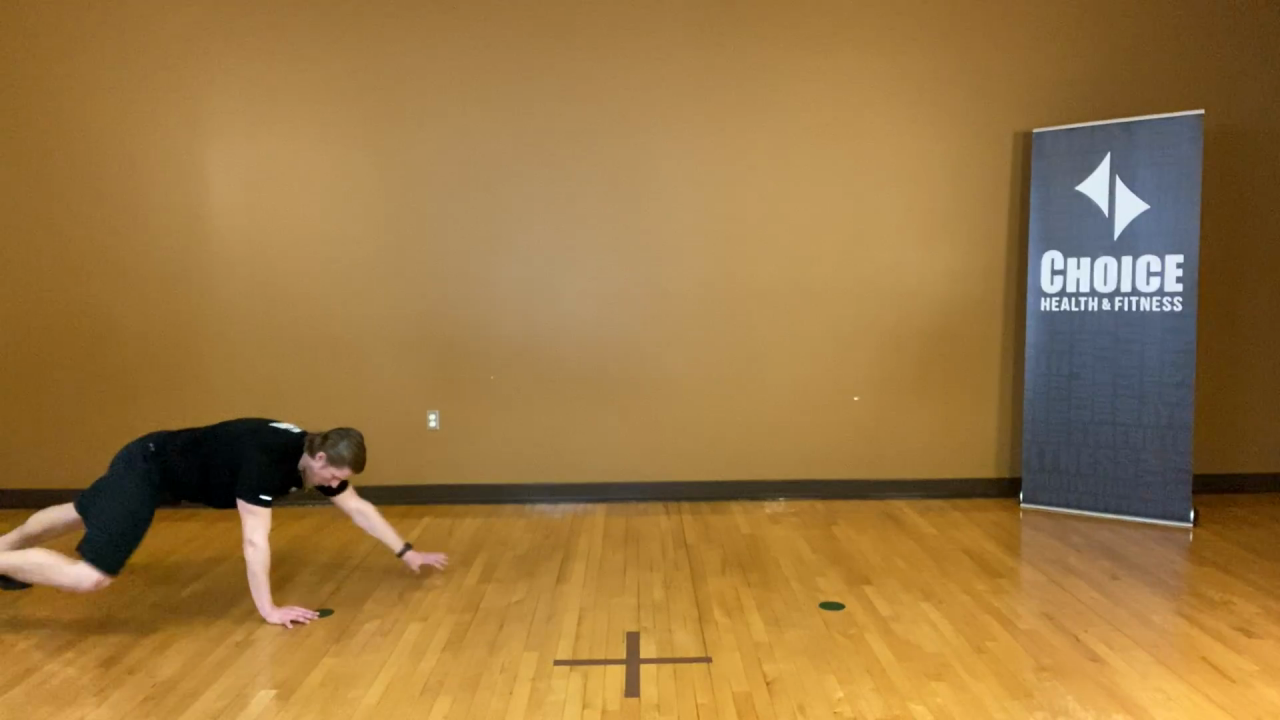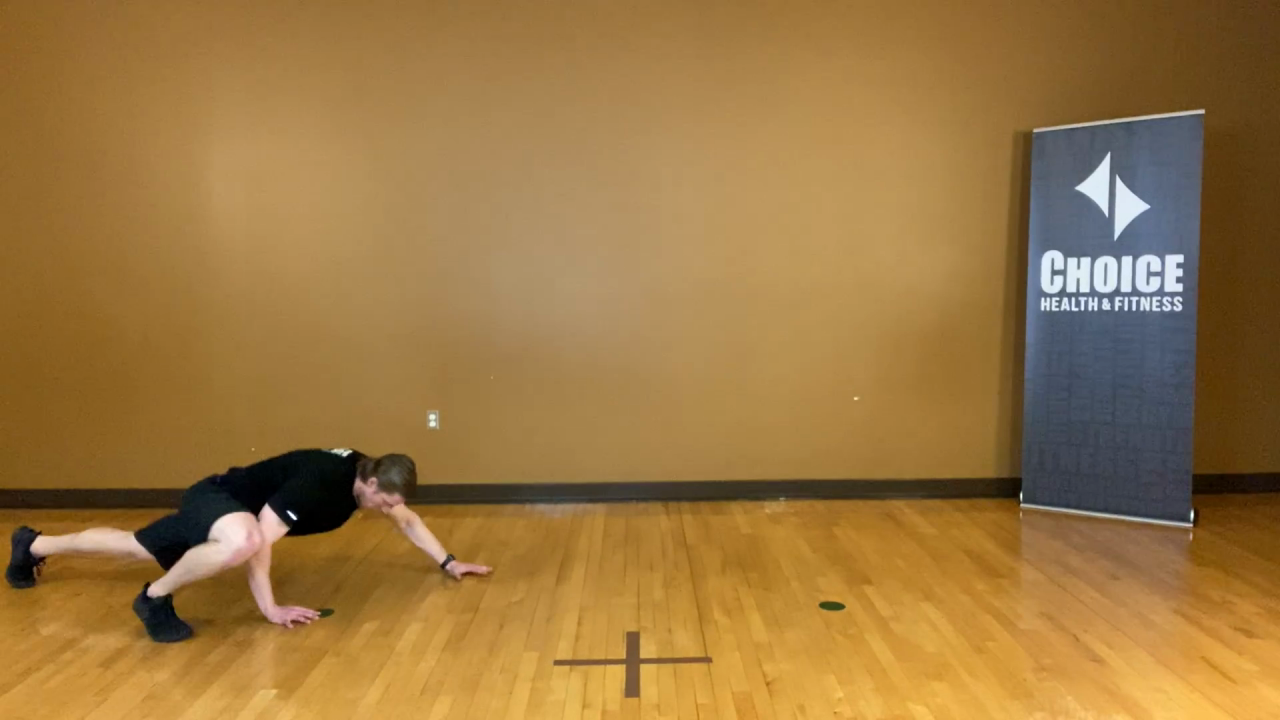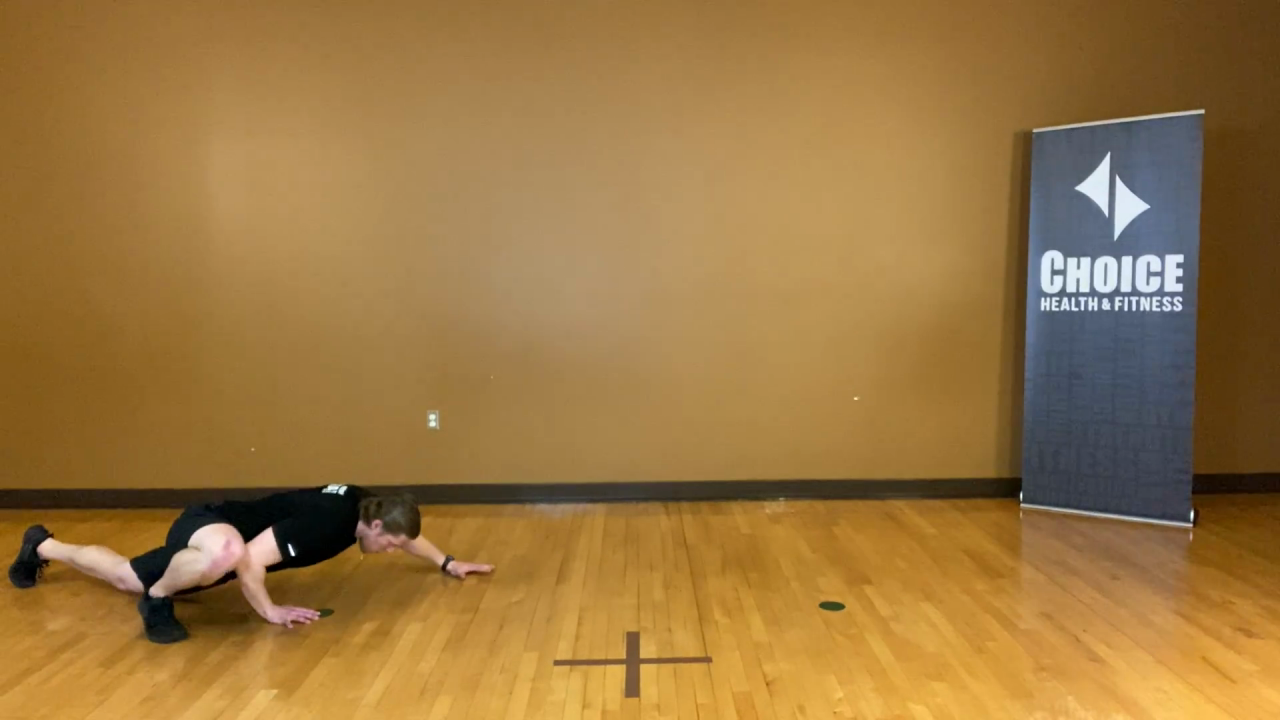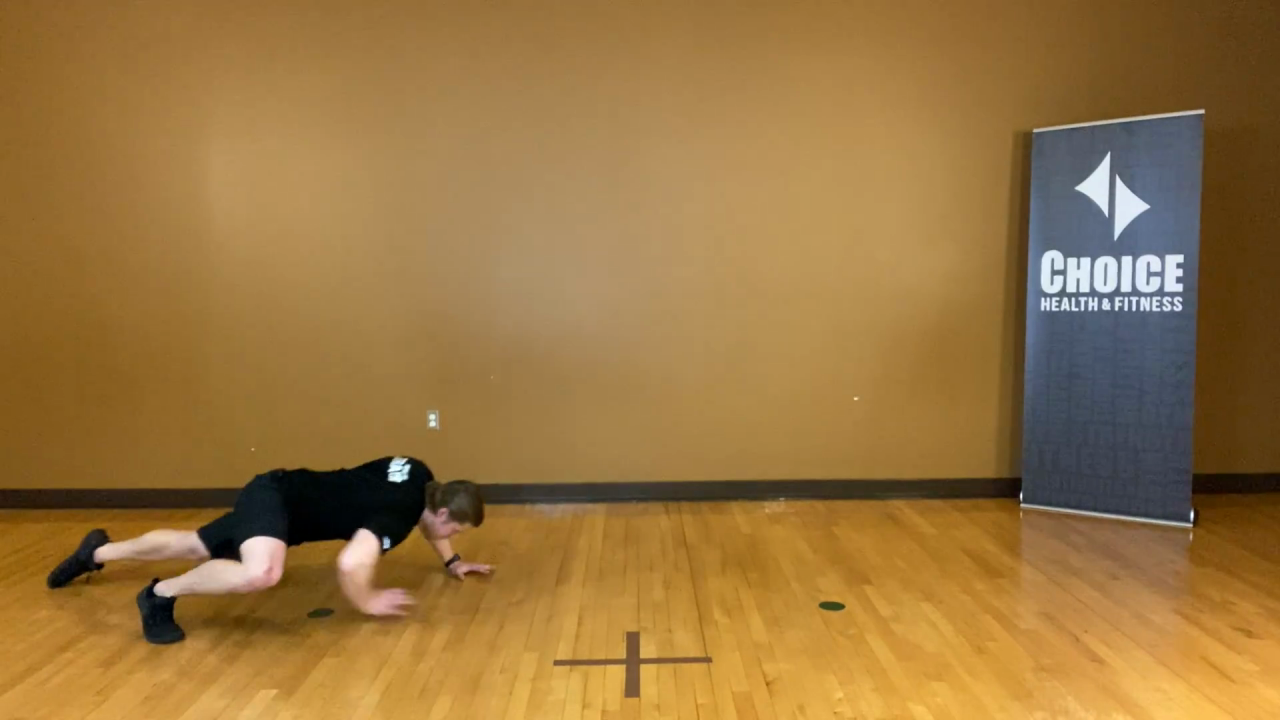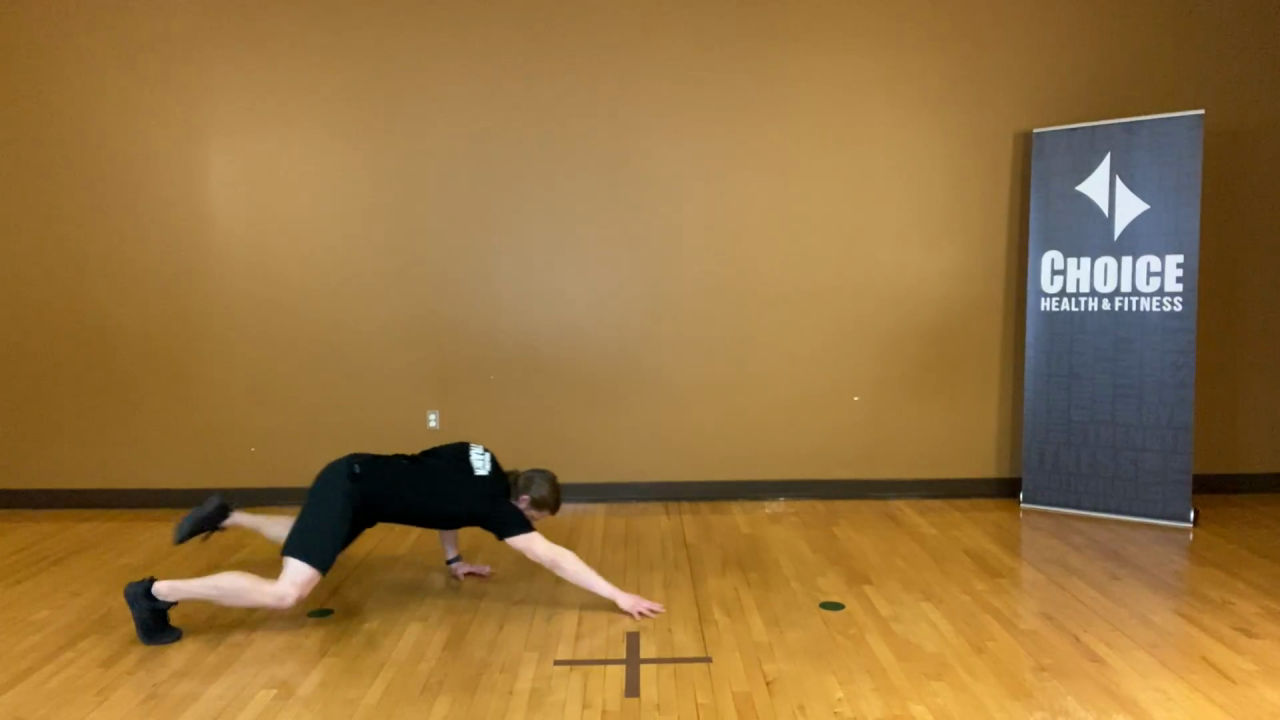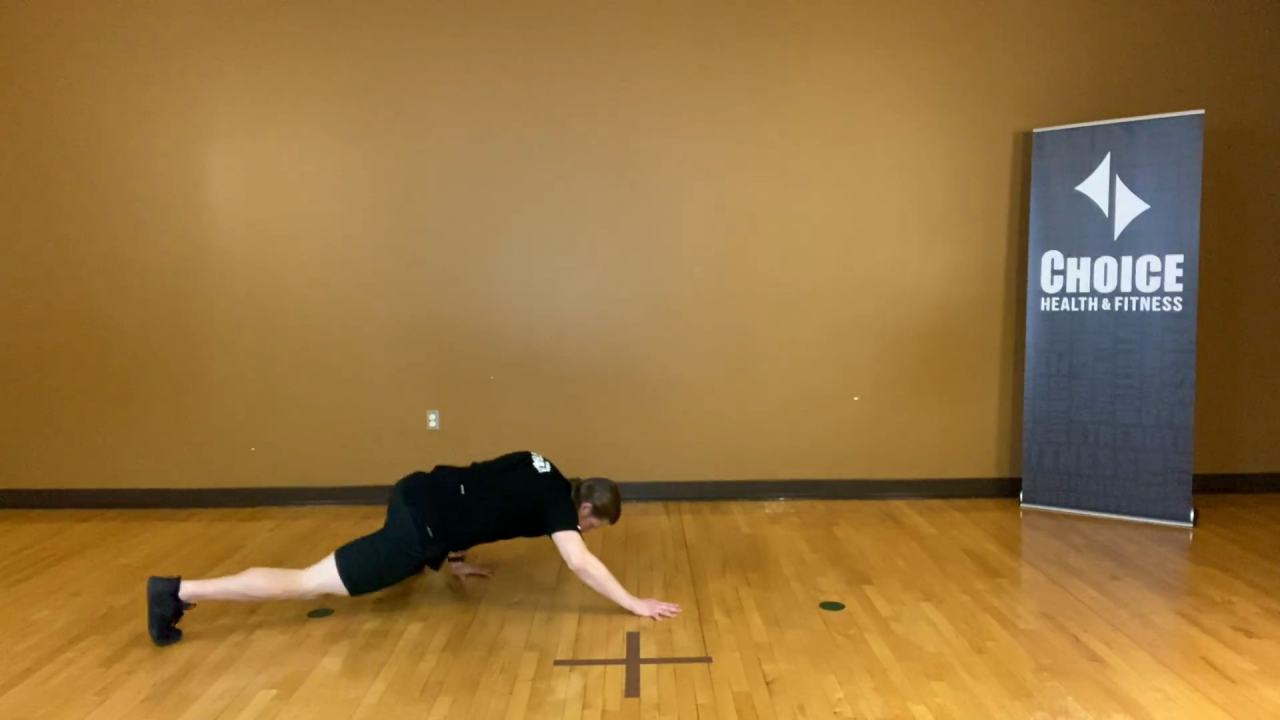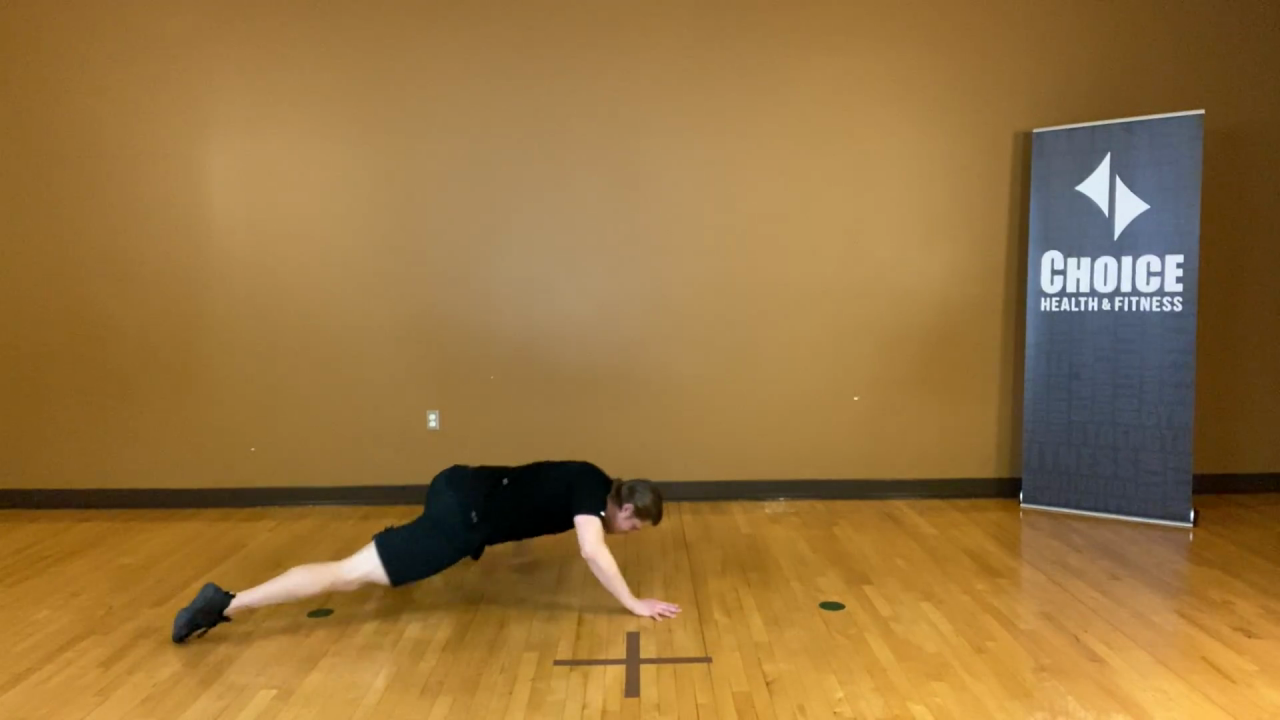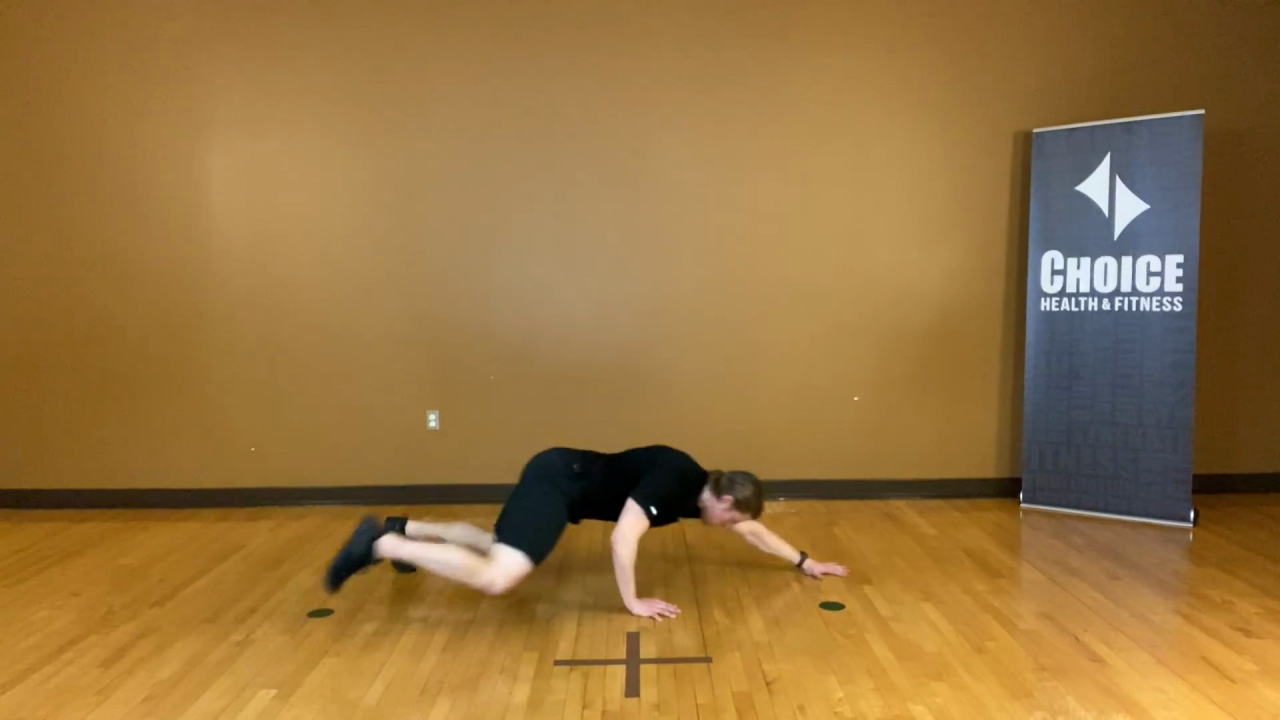
dt=0.5s
person 1, frame 1
left shoulder: (316, 459)
right shoulder: (268, 459)
left elbow: (358, 507)
right elbow: (255, 539)
left wrist: (406, 552)
right wrist: (267, 608)
left hip: (159, 469)
right hip: (145, 465)
left knee: (81, 515)
right knee: (88, 578)
person 1, frame 2
left shoulder: (368, 478)
right shoulder: (317, 484)
left elbow: (408, 520)
right elbow: (257, 544)
left wrist: (448, 562)
right wrist: (270, 609)
left hip: (222, 506)
right hip: (211, 499)
left knee: (133, 548)
right knee: (244, 539)
left ankle: (32, 546)
right ankle: (156, 597)
person 1, frame 3
left shoulder: (363, 506)
right shoulder: (323, 525)
left elbow: (405, 533)
right elbow: (249, 557)
left wrist: (447, 562)
right wrist: (269, 611)
left hip: (213, 534)
right hip: (203, 527)
left knee: (124, 575)
right knee: (227, 552)
left ankle: (43, 545)
right ankle: (158, 600)
person 1, frame 4
left shoulder: (421, 479)
right shoulder: (396, 513)
right elbow: (351, 567)
left wrist: (452, 561)
right wrist: (369, 602)
left hip: (278, 493)
right hip: (274, 499)
left knee: (188, 546)
right knee: (262, 572)
left ankle: (99, 552)
right ankle: (161, 595)
person 1, frame 5
left shoulder: (481, 460)
right shoulder: (493, 503)
right elbow: (549, 555)
left wrist: (453, 561)
right wrist: (618, 596)
left hip: (354, 474)
right hip: (348, 490)
left knee: (308, 545)
right knee: (284, 594)
left ankle: (222, 515)
right ankle: (155, 593)
person 1, frame 6
left shoulder: (537, 470)
right shoulder: (556, 501)
right elbow: (580, 562)
left wrist: (458, 560)
right wrist: (634, 603)
left hip: (416, 489)
right hip: (417, 532)
right knee: (309, 583)
right ankle: (176, 591)
person 1, frame 7
left shoulder: (589, 480)
right shoulder: (594, 489)
right elbow: (594, 552)
right wrist: (632, 602)
left hip: (459, 484)
right hip: (461, 513)
right knee: (350, 574)
left ankle: (390, 541)
right ankle: (227, 604)
person 1, frame 8
left shoulder: (701, 487)
right shoulder: (673, 479)
left elbow: (751, 527)
right elbow: (623, 538)
left wrist: (803, 561)
right wrist: (632, 601)
left hip: (560, 480)
right hip: (558, 477)
left knee: (495, 543)
right knee: (496, 577)
left ankle: (402, 530)
right ankle: (378, 543)
